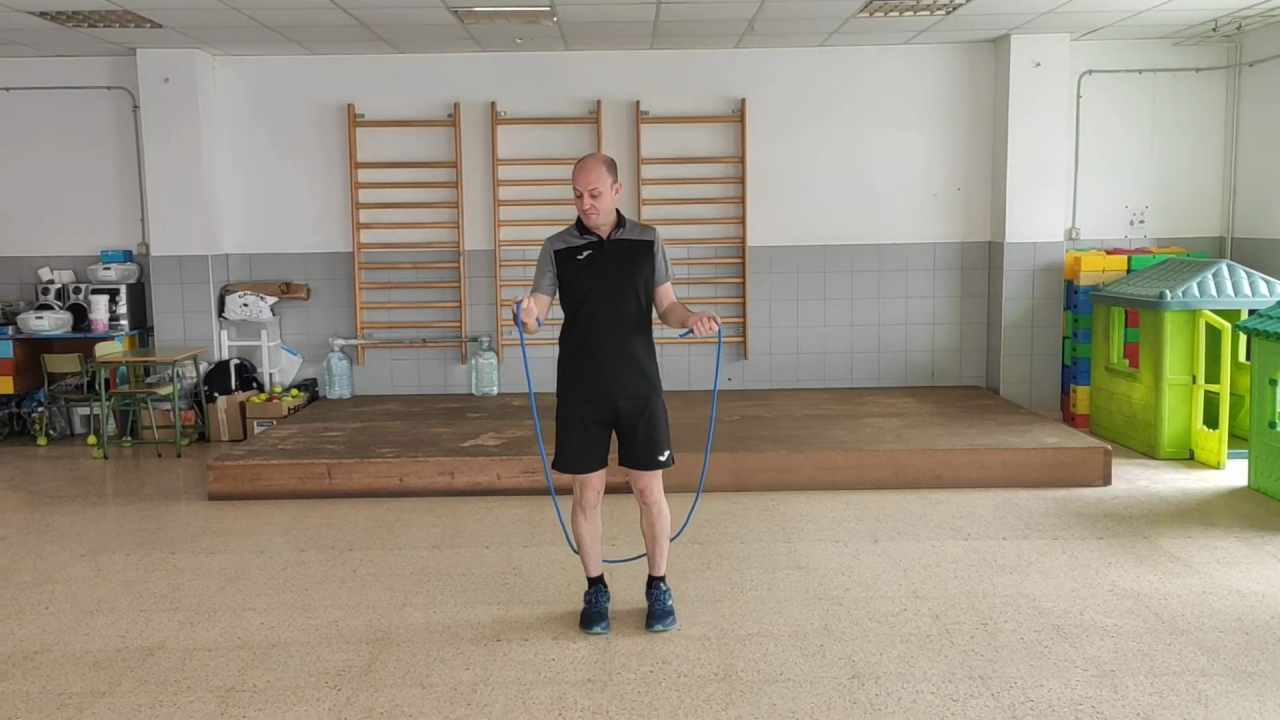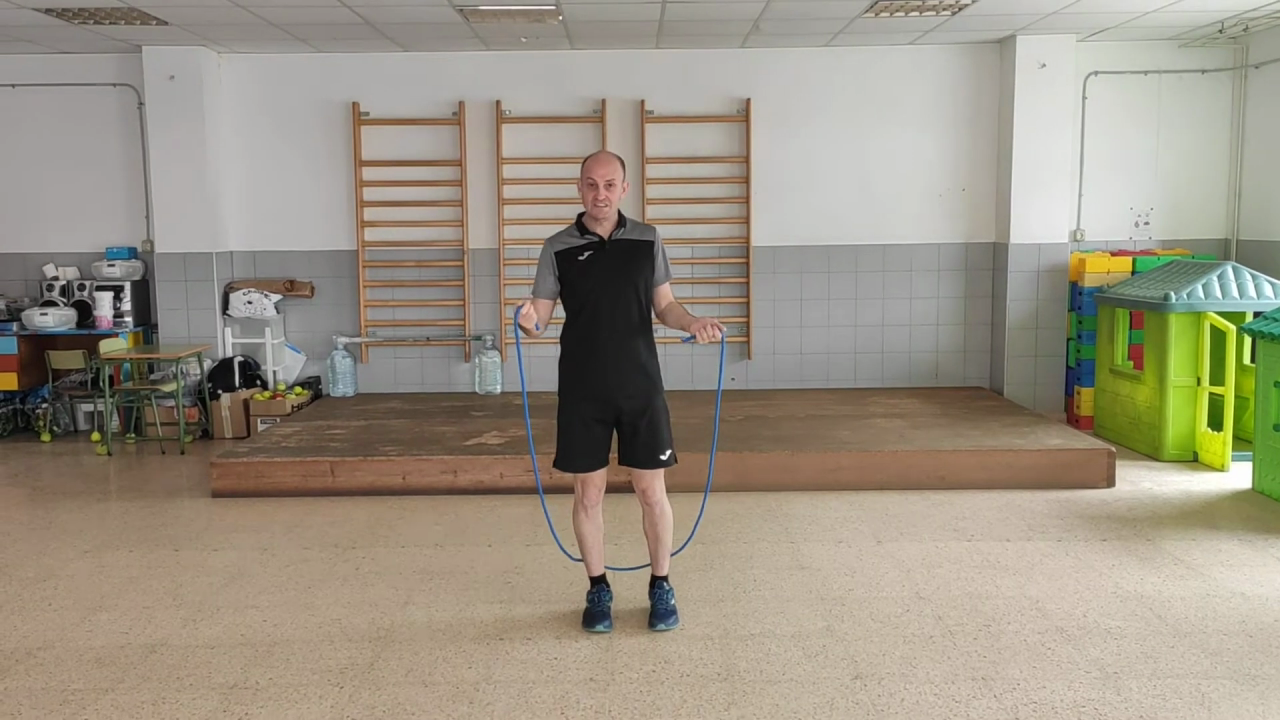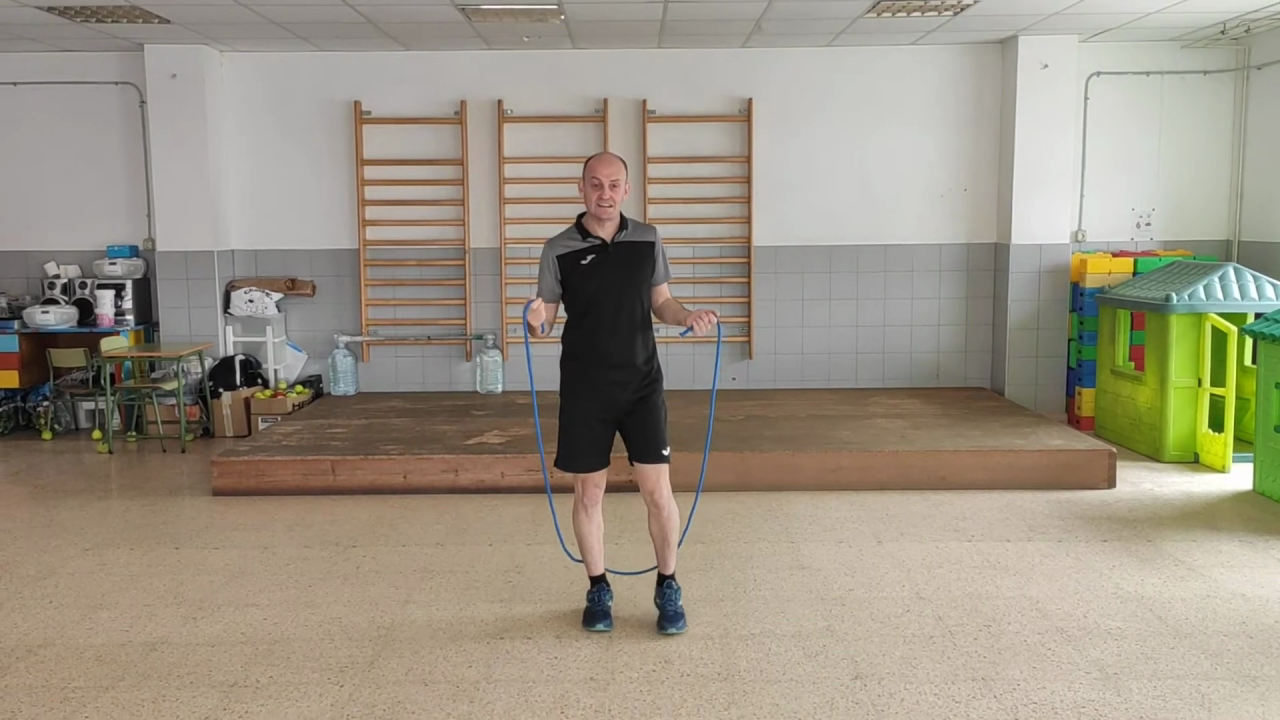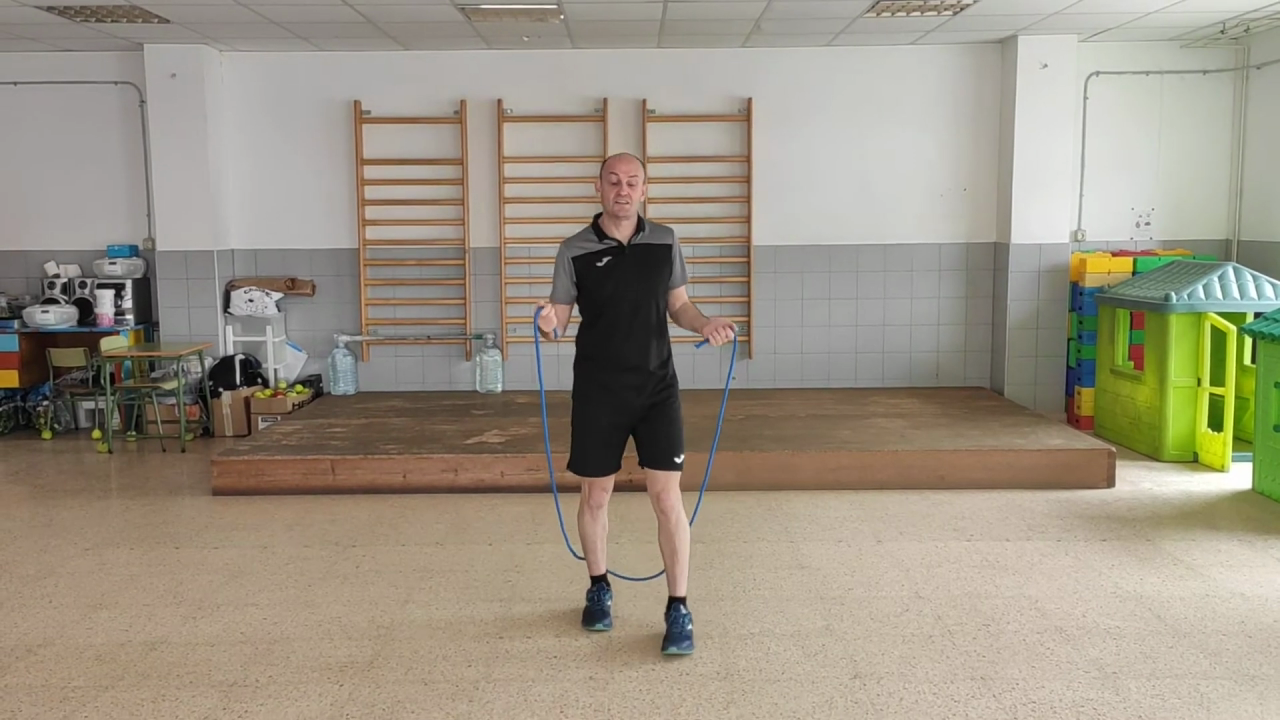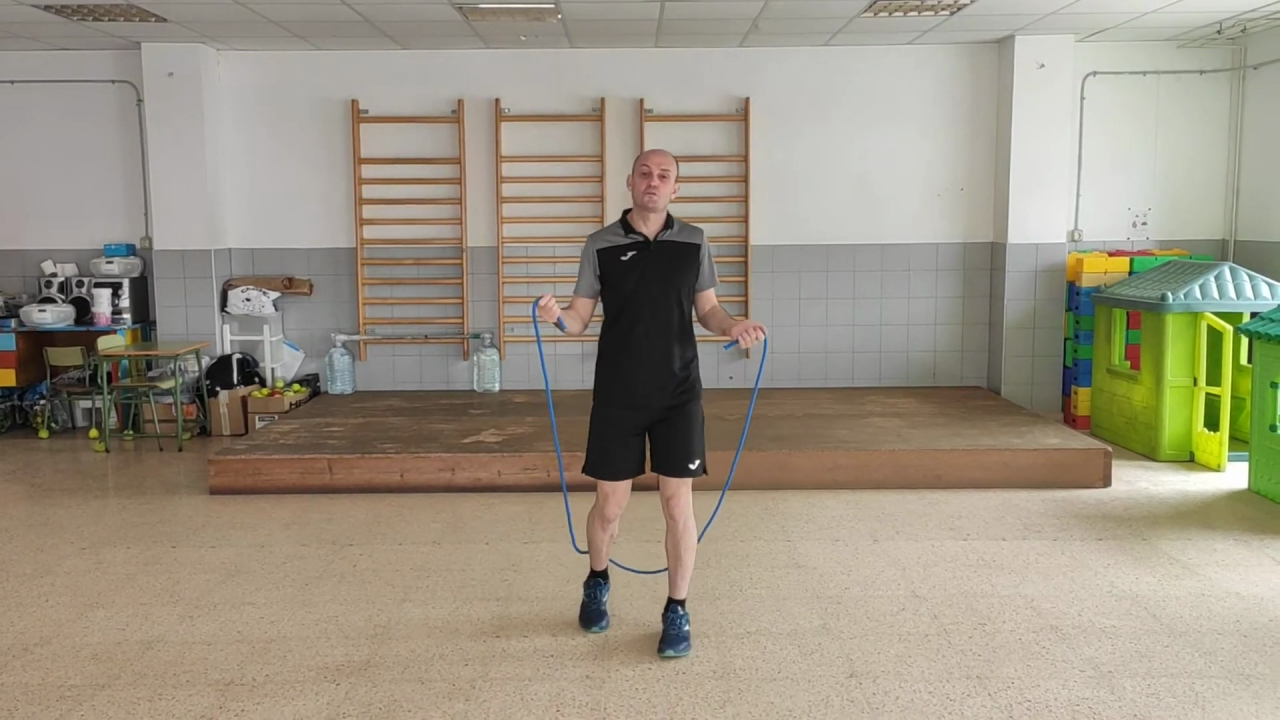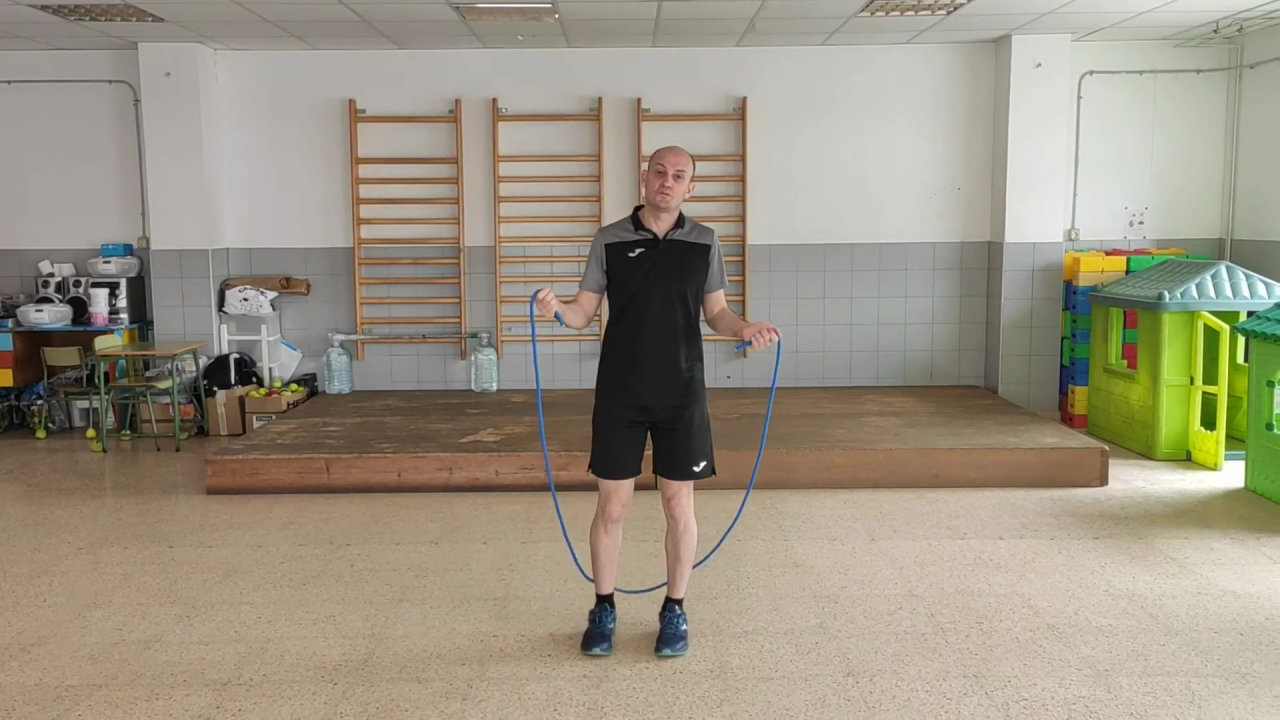
dt=0.3s
person 1, frame 1
left shoulder: (648, 240)
right shoulder: (558, 247)
left elbow: (666, 306)
right elbow: (535, 317)
left wrist: (691, 317)
right wrist: (526, 315)
left hip: (640, 388)
right hip: (581, 392)
left knee: (650, 490)
right knee: (587, 494)
left ankle: (658, 587)
right ankle: (596, 590)
person 1, frame 2
left shoulder: (647, 239)
right shoulder: (558, 248)
left elbow: (663, 305)
right elbow: (541, 318)
left wrist: (692, 322)
right wrist: (528, 321)
left hip: (640, 387)
right hip: (583, 391)
left knee: (652, 491)
right knee: (588, 492)
left ankle: (660, 586)
right ankle: (598, 589)
person 1, frame 3
left shoulder: (648, 239)
right shoulder: (558, 250)
left elbow: (660, 302)
right elbow: (545, 323)
left wrist: (689, 315)
right wrist: (534, 321)
left hip: (642, 384)
right hip: (584, 390)
left knee: (657, 489)
right knee: (588, 492)
left ankle: (667, 587)
right ankle: (599, 589)
person 1, frame 4
left shoulder: (665, 241)
right shoulder: (574, 251)
left elbow: (677, 305)
right elbow: (560, 324)
left wrist: (704, 324)
right wrist: (546, 324)
left hip: (657, 389)
right hip: (598, 393)
left knee: (667, 497)
right knee: (595, 495)
left ankle: (678, 610)
right ankle: (599, 588)
person 1, frame 5
left shoulder: (694, 242)
right shoulder: (601, 245)
left elbow: (707, 309)
right elbow: (580, 318)
left wrist: (733, 325)
right wrist: (555, 315)
left hip: (679, 393)
right hip: (617, 395)
left knee: (678, 503)
right knee: (610, 503)
left ankle: (676, 610)
right ankle: (597, 580)
person 1, frame 6
left shoulder: (704, 242)
right shoulder: (609, 240)
left elbow: (715, 312)
right elbow: (584, 311)
left wrist: (745, 327)
right wrist: (555, 308)
left hip: (681, 394)
right hip: (619, 394)
left knee: (678, 504)
right knee: (612, 505)
left ankle: (674, 610)
right ankle: (604, 608)
